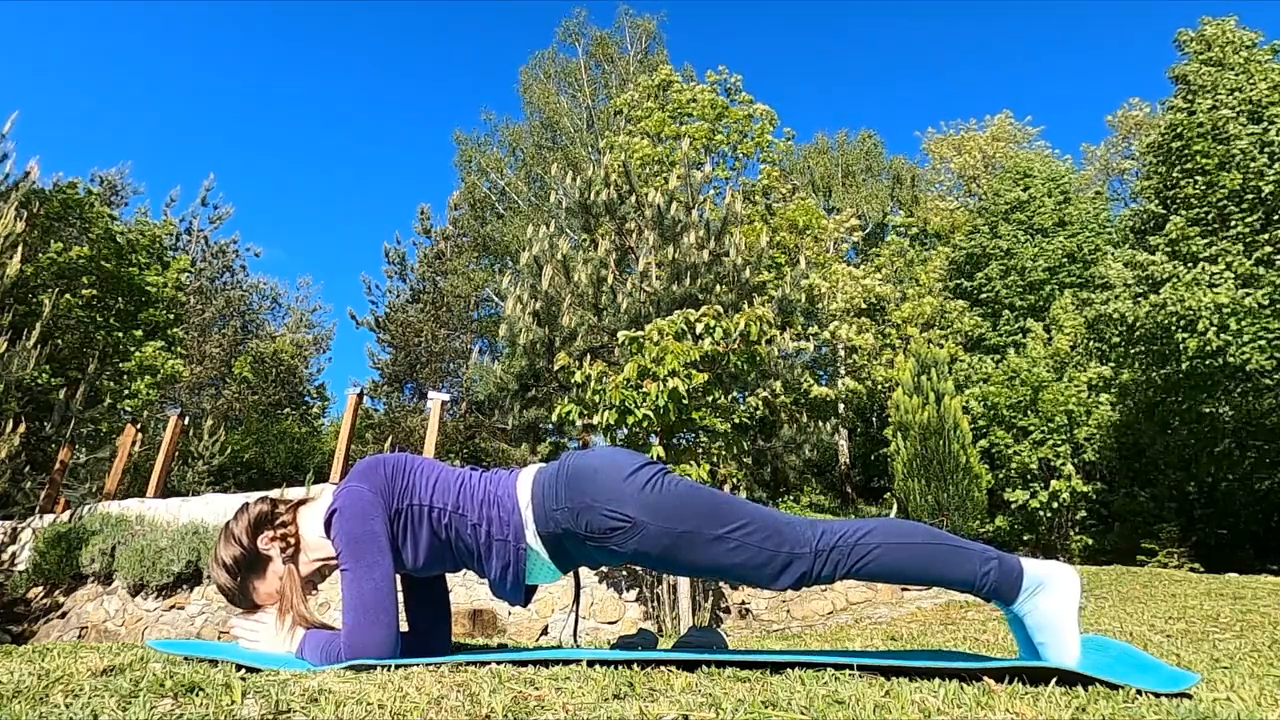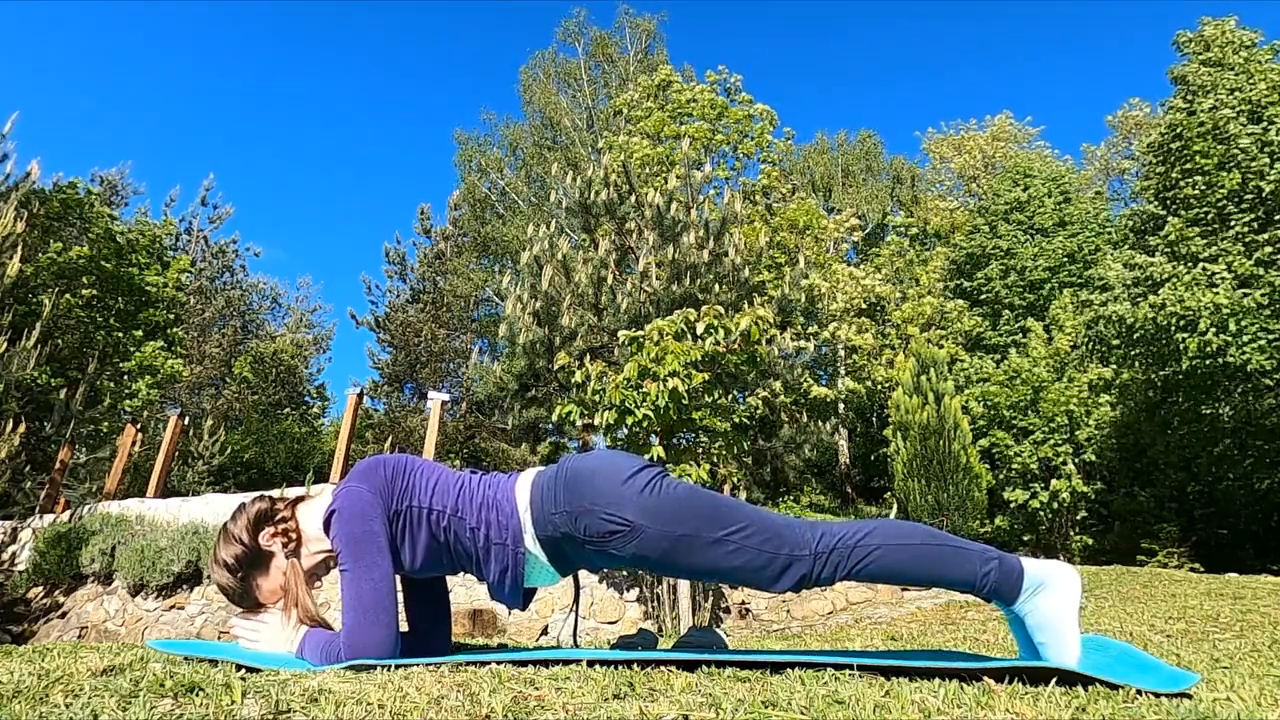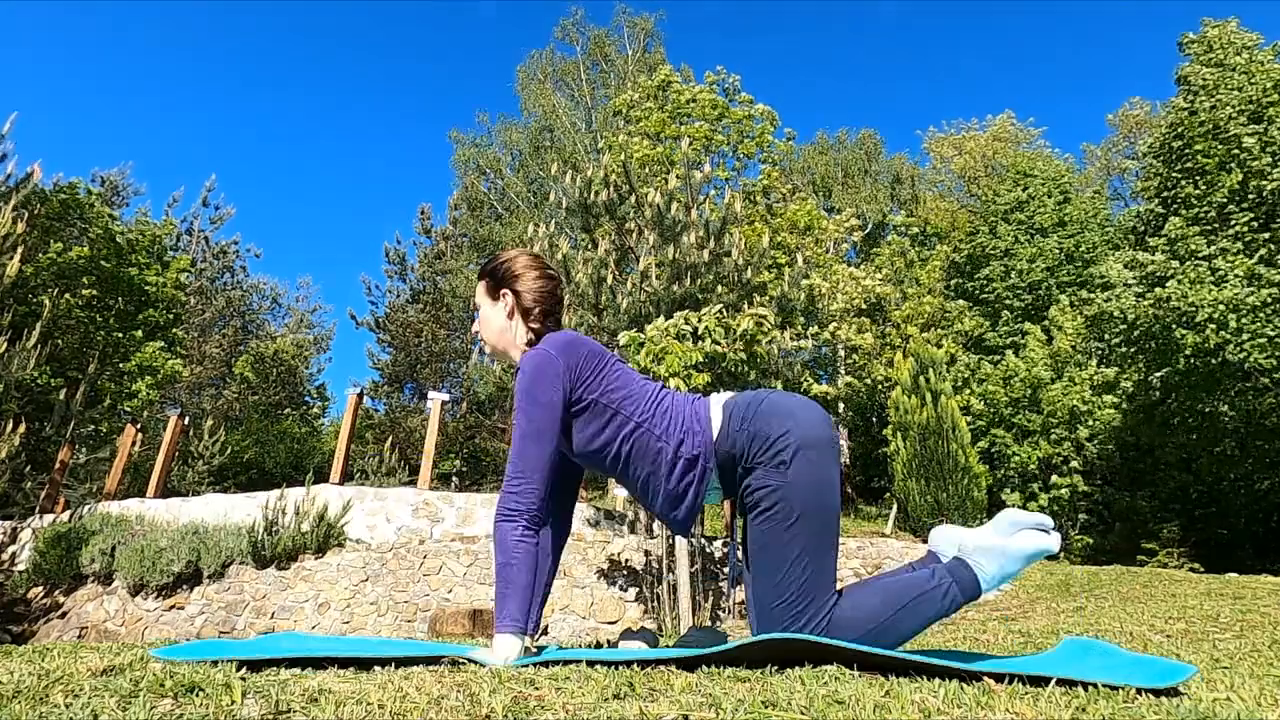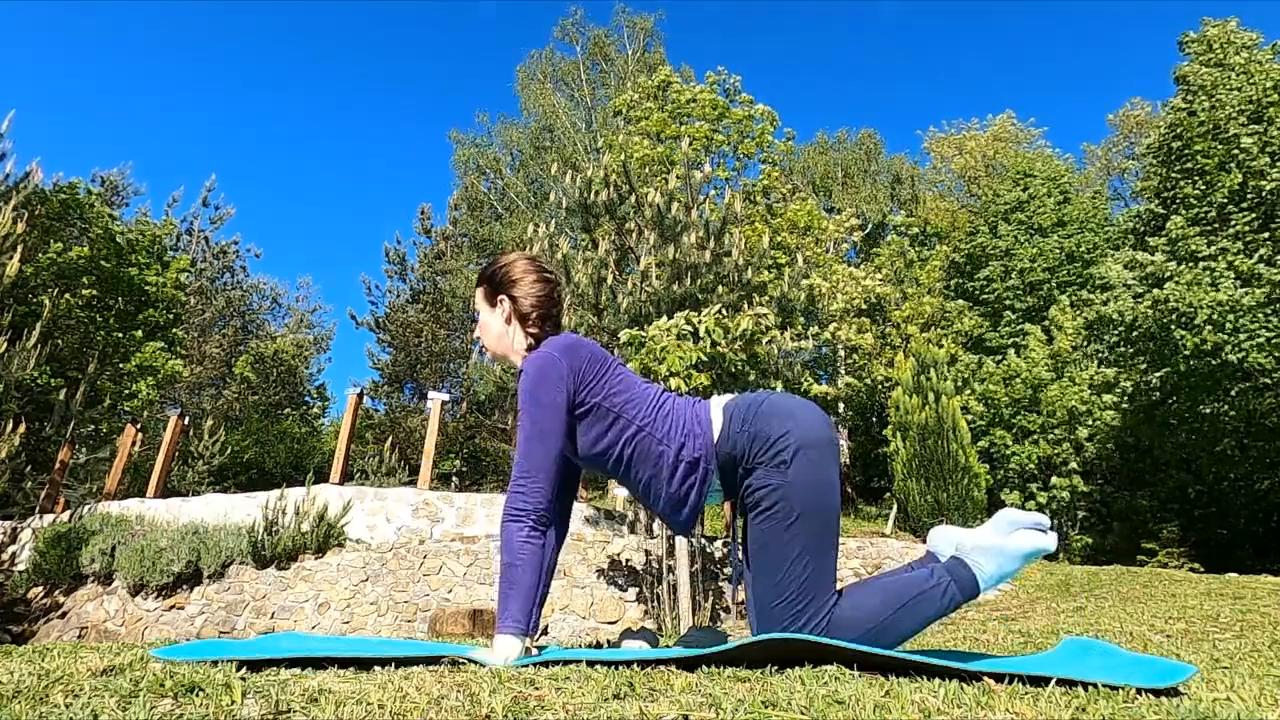
dt=0.4s
person 1, frame 1
left shoulder: (357, 500)
right shoulder: (389, 523)
left elbow: (373, 645)
right elbow: (428, 643)
left wrist: (294, 639)
right wrist: (306, 625)
left hip: (595, 504)
right hip: (592, 504)
left knee: (809, 552)
right knee: (809, 549)
left ankle: (1021, 580)
right ankle: (1015, 581)
person 1, frame 2
left shoulder: (358, 498)
right shoulder: (388, 520)
left elbow: (372, 645)
right elbow: (428, 643)
left wrist: (294, 638)
right wrist: (303, 622)
left hip: (593, 508)
right hip: (589, 508)
left knee: (811, 555)
right knee: (813, 551)
left ankle: (1022, 580)
right ankle: (1015, 579)
person 1, frame 3
left shoulder: (549, 359)
right shoulder: (552, 371)
left elbow: (522, 511)
right elbow: (549, 521)
left wrist: (505, 644)
right wrist: (518, 636)
left hip: (772, 440)
right hip: (761, 447)
left knee: (806, 641)
right knee: (802, 635)
left ankle: (975, 563)
right ankle: (956, 556)
person 1, frame 4
left shoulder: (551, 362)
right shoulder: (559, 377)
left elbow: (527, 510)
right elbow: (551, 517)
left wrist: (508, 641)
right wrist: (518, 631)
left hip: (775, 441)
right hip: (765, 447)
left knee: (802, 638)
right knee: (789, 629)
left ankle: (971, 567)
right ankle: (945, 557)
